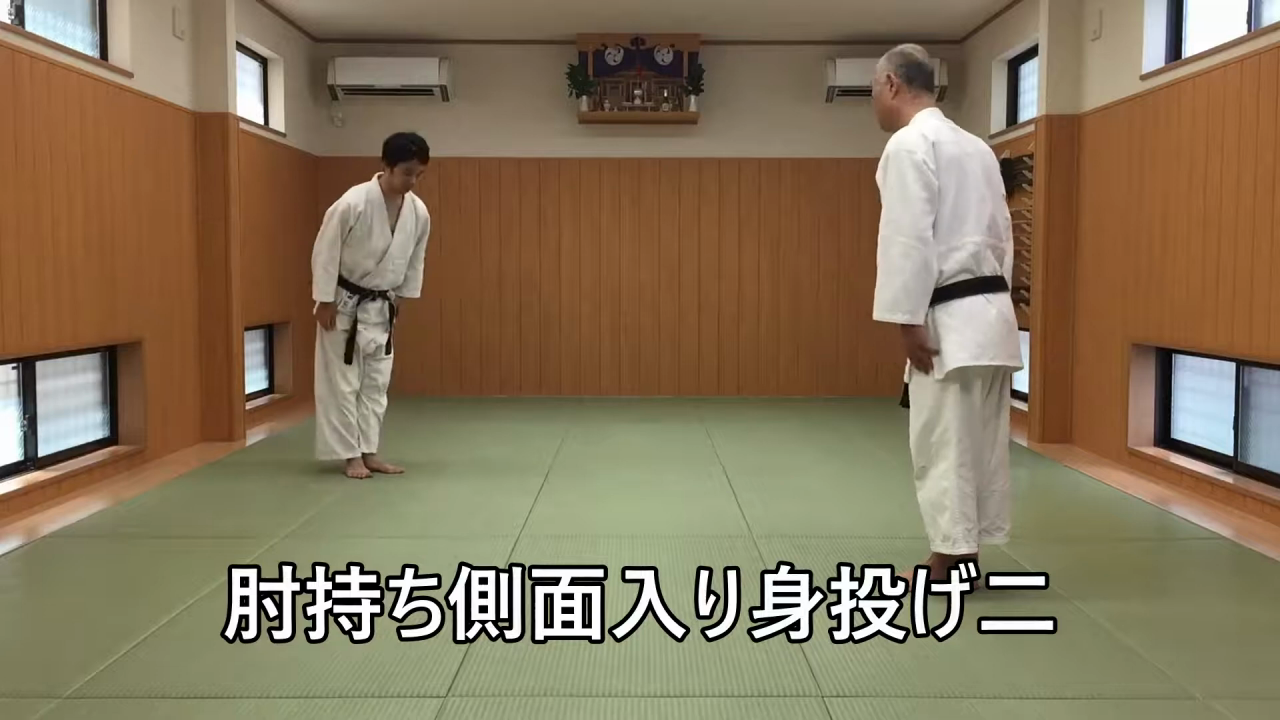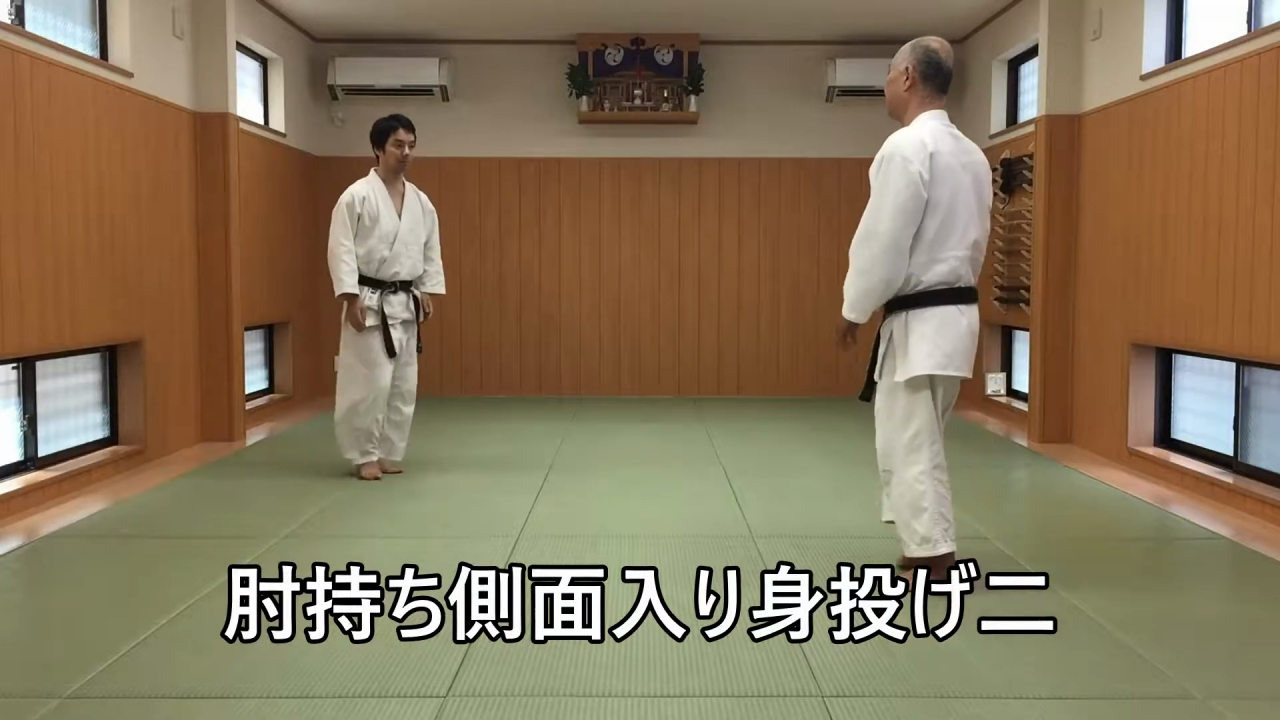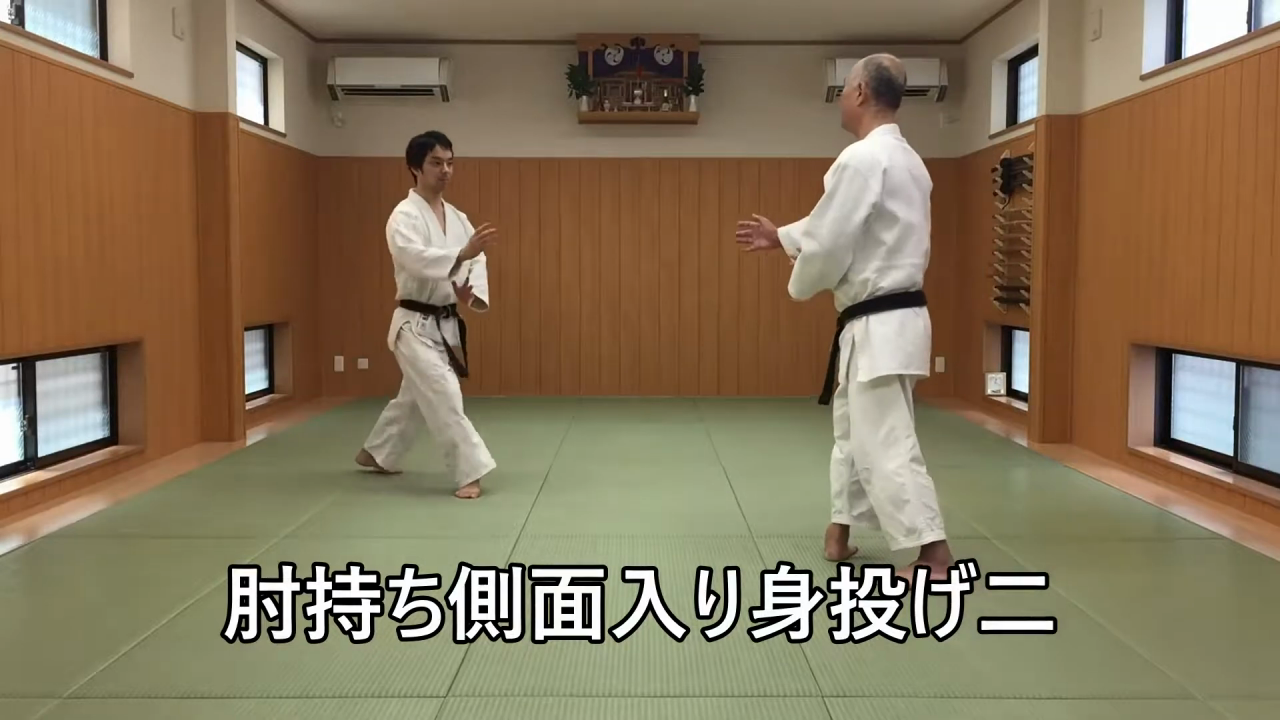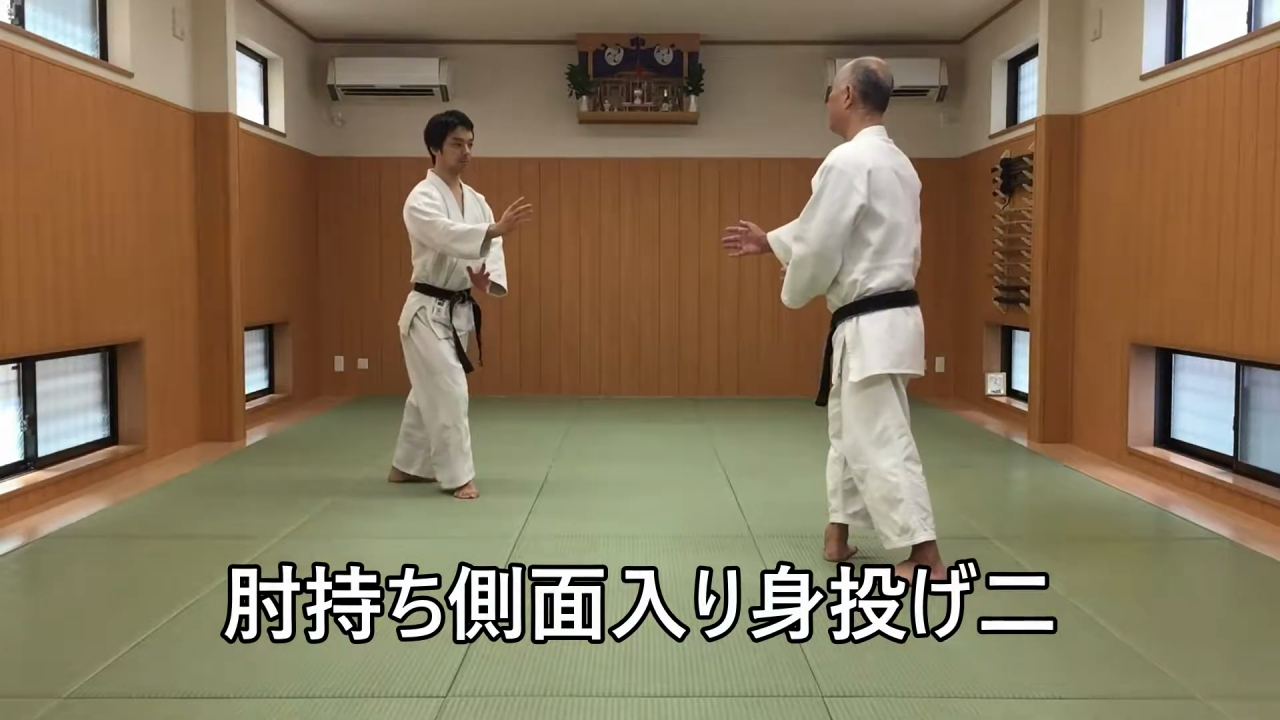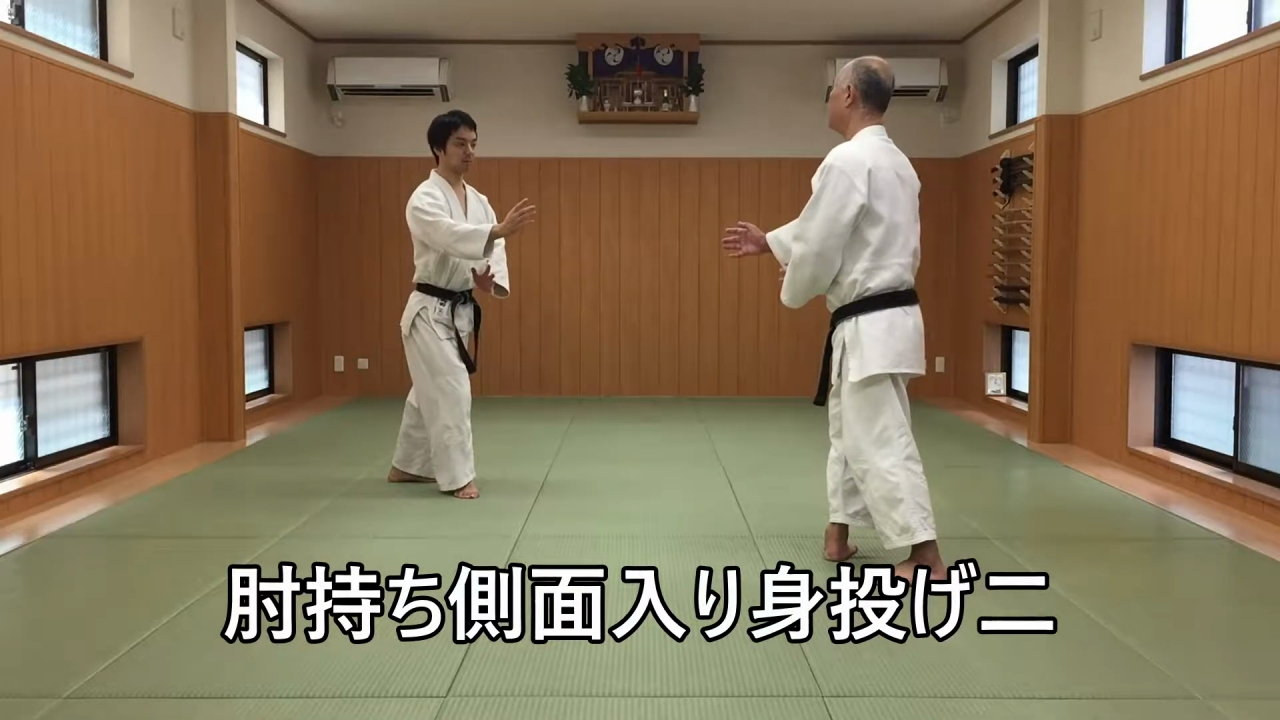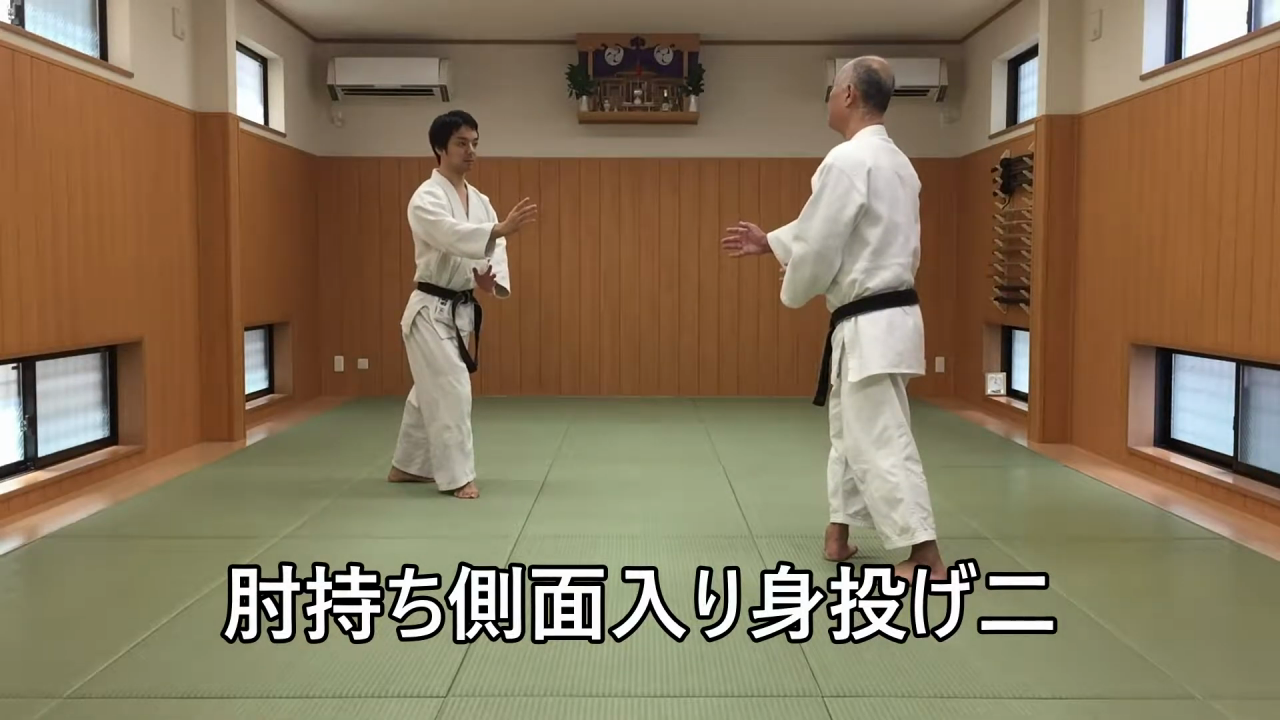
dt=0.5s
person 1, frame 1
left shoulder: (910, 143)
right shoulder: (975, 146)
left elbow: (907, 238)
right elbow: (1001, 233)
left wrist: (907, 321)
left hip: (950, 315)
right hip: (992, 309)
left knee: (942, 445)
right knee: (982, 442)
left ankle: (951, 558)
right ankle: (967, 551)
person 1, frame 2
left shoulder: (907, 147)
right shoulder: (971, 154)
left elbow: (882, 243)
left wrist: (854, 310)
left hip: (919, 320)
right hip: (958, 312)
left knee: (910, 449)
right knee: (910, 438)
left ankle: (938, 559)
right ankle: (929, 545)
person 1, frame 3
left shoulder: (863, 158)
right shoulder: (905, 159)
left elbow: (830, 241)
left wrist: (801, 284)
right wrist: (781, 237)
left hip: (878, 325)
right hip: (894, 317)
left knee: (887, 446)
right knee: (853, 430)
left ankle: (933, 554)
right ankle: (841, 532)
person 1, frame 4
left shoulder: (848, 161)
right shoulder: (896, 162)
left elbow: (819, 245)
left wrist: (793, 293)
right wrist: (769, 241)
left hip: (870, 324)
right hip: (886, 316)
left knee: (880, 444)
right knee: (849, 433)
left ankle: (926, 556)
right ankle: (839, 533)
person 1, frame 5
left shoulder: (848, 160)
right shoulder: (893, 161)
left elbow: (820, 244)
left wrist: (792, 292)
right wrist: (769, 241)
left hip: (869, 324)
right hip: (883, 317)
left knee: (881, 444)
right knee: (849, 432)
left ankle: (927, 558)
right ankle: (839, 535)
person 1, frame 6
left shoulder: (848, 160)
right shoulder: (895, 161)
left elbow: (819, 245)
left wrist: (792, 292)
right wrist: (769, 242)
left hip: (869, 324)
right hip: (886, 315)
left knee: (880, 443)
right knee: (849, 432)
left ankle: (926, 557)
right ankle: (839, 534)
person 2, frame 1
left shoulder: (418, 212)
right shoulder: (354, 203)
left elbow: (414, 260)
right elbow: (326, 252)
left wrist: (402, 298)
right wrist: (325, 302)
left hip: (380, 306)
right hip: (345, 303)
left knee: (376, 383)
right knee: (341, 382)
left ankle: (368, 452)
right ankle: (350, 455)
person 2, frame 2
left shoulder: (421, 201)
right shoulder: (357, 196)
left elbow: (430, 252)
right elbow: (341, 249)
left wrist: (428, 293)
right wrist: (351, 298)
left hip: (406, 303)
right hip: (369, 301)
left knee: (403, 386)
right knee: (371, 383)
left ankle: (385, 453)
right ankle: (364, 456)
person 2, frame 3
left shoulder: (458, 217)
right shoulder: (404, 216)
left elbow: (477, 262)
right elbow: (415, 257)
left wrist: (472, 291)
right wrist: (463, 252)
left hip: (446, 322)
right hip: (416, 324)
left knee: (414, 396)
right knee: (445, 397)
left ankle: (374, 454)
right ankle: (469, 472)
person 2, frame 4
left shoulder: (475, 200)
right shoulder: (422, 199)
left elbow: (490, 247)
right elbow: (446, 235)
left wrist: (489, 277)
right wrist: (497, 229)
left hip: (458, 309)
right hip: (429, 310)
left knee: (429, 393)
right knee: (448, 393)
left ankle: (407, 466)
right ankle: (457, 475)
person 2, frame 5
left shoulder: (477, 200)
right shoulder: (424, 199)
left elbow: (491, 246)
right elbow: (450, 236)
left wrist: (492, 278)
right wrist: (500, 230)
left hip: (460, 310)
right hip: (430, 311)
left knee: (428, 391)
right knee: (451, 392)
left ankle: (407, 465)
right ankle: (458, 476)
person 2, frame 6
left shoulder: (479, 200)
right shoulder: (427, 198)
left elbow: (491, 246)
right elbow: (452, 235)
left wrist: (493, 278)
right wrist: (501, 229)
left hip: (461, 309)
right hip: (431, 310)
left knee: (429, 391)
right knee: (451, 391)
left ankle: (407, 465)
right ankle: (457, 475)
